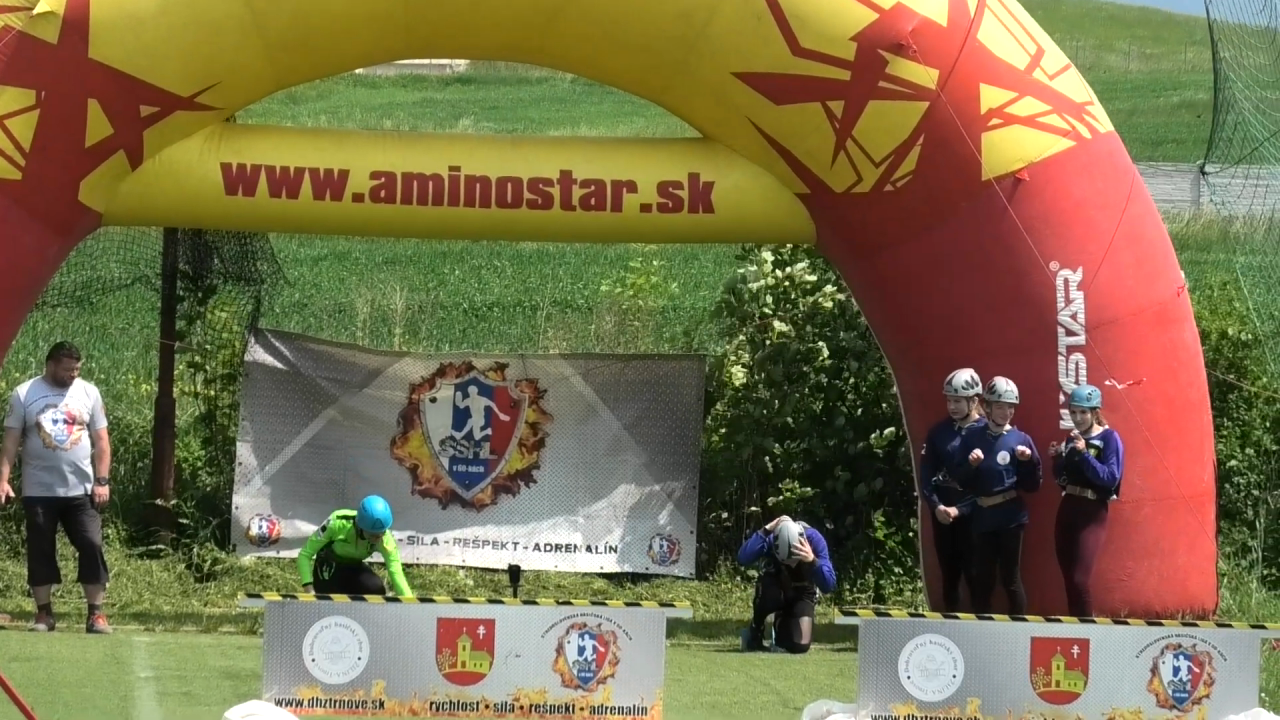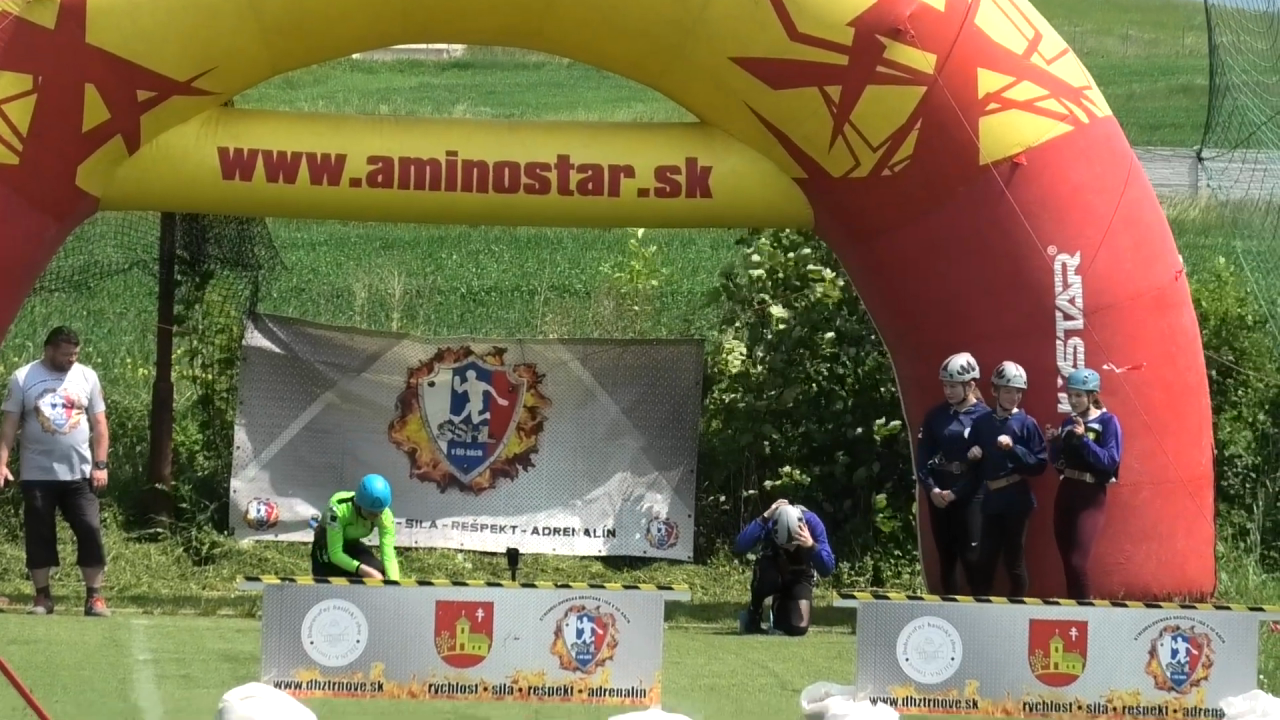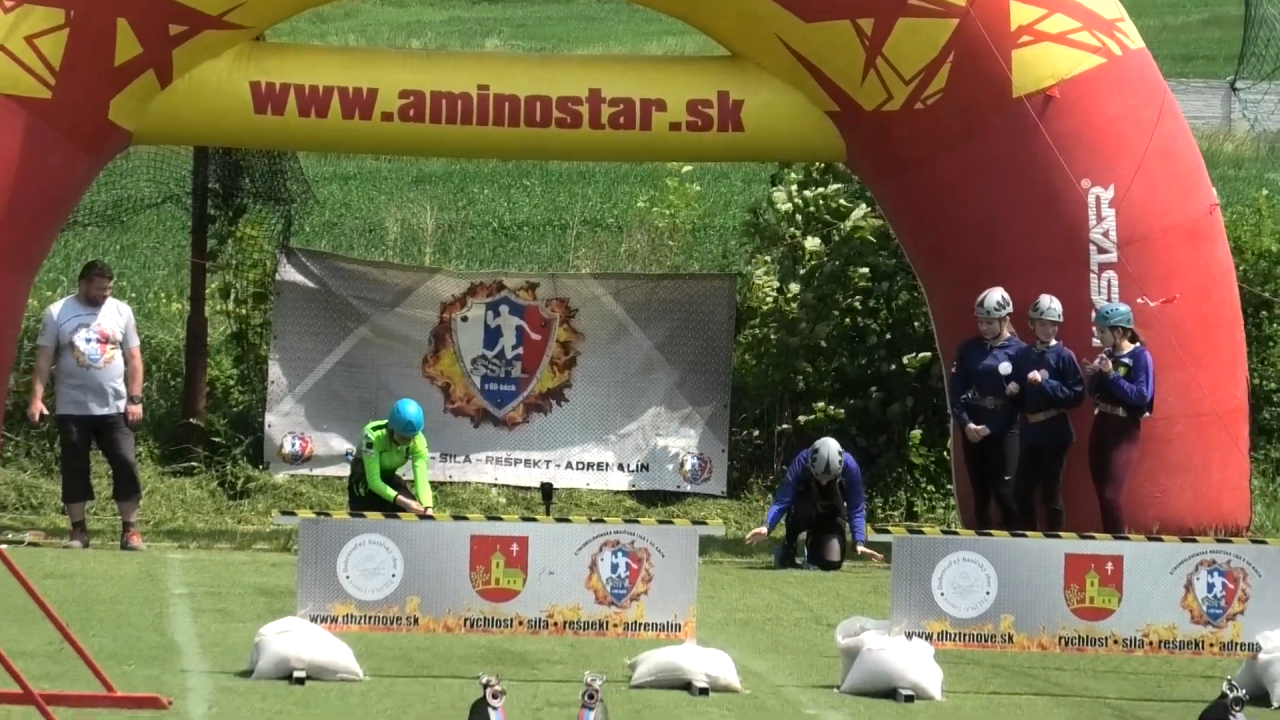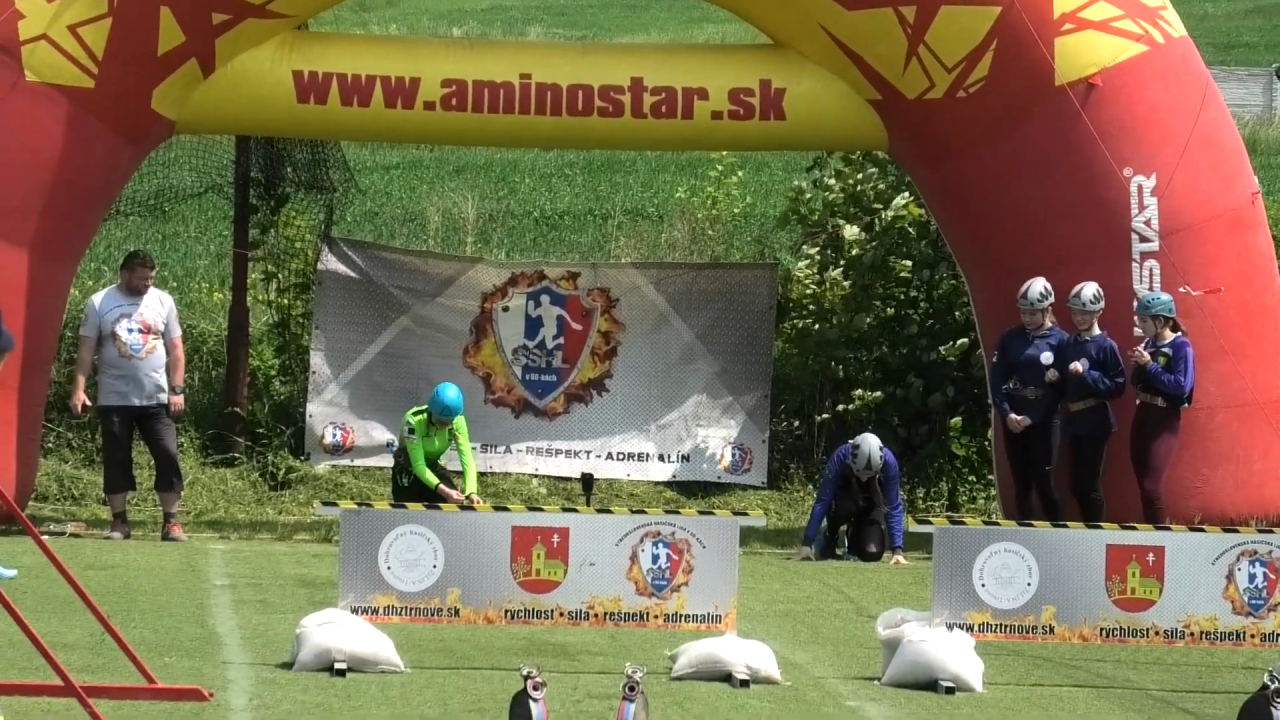
dt=0.3s
person 1, frame 1
left shoulder: (88, 392)
right shoulder: (24, 394)
left elbow: (101, 440)
left wrist: (102, 481)
left hip: (81, 490)
right hip: (38, 491)
left knee: (92, 548)
right knee: (40, 552)
left ankle: (96, 613)
right ankle: (44, 613)
person 1, frame 2
left shoulder: (87, 376)
left elbow: (99, 424)
left wrist: (100, 465)
left hip: (79, 473)
right hip: (36, 475)
left knee: (90, 532)
right knee: (38, 535)
left ankle: (94, 596)
right ankle: (42, 596)
person 1, frame 3
left shoulder: (121, 311)
right shoulder: (57, 313)
left elbow: (134, 358)
right elbow: (44, 359)
left wrist: (135, 399)
right wrist: (36, 398)
left hip: (114, 408)
right hip: (72, 409)
left knee: (126, 466)
right knee: (74, 469)
left ankle: (130, 530)
right ankle: (78, 530)
person 1, frame 4
left shoulder: (163, 301)
right shoulder: (99, 302)
left elbow: (175, 349)
right elbow: (86, 350)
left wrist: (176, 390)
right wrist: (78, 388)
left hip: (156, 399)
right hip: (114, 399)
left knee: (168, 457)
right knee: (116, 460)
left ankle: (171, 521)
right ankle: (119, 521)
person 2, frame 1
right shoulder: (939, 431)
right elbow: (925, 473)
left wrist: (959, 509)
right wrist: (935, 505)
left hip: (972, 512)
right hip: (941, 511)
left knee: (973, 574)
right knee: (949, 574)
person 2, frame 2
left shoulder: (985, 417)
right shoulder: (936, 415)
right elbow: (922, 456)
left wrist: (955, 493)
right wrist: (931, 489)
left hip: (969, 495)
right hip: (938, 494)
left knee: (970, 557)
right knee: (946, 557)
person 2, frame 3
left shoulder: (1019, 351)
right shoulder: (968, 349)
right elbow: (955, 390)
left wrist: (990, 428)
right wrist: (965, 423)
left hip: (1004, 429)
right hip: (972, 427)
left knee: (1003, 491)
right knee: (980, 491)
person 2, frame 4
left shoulder: (1060, 340)
right shoulder: (1010, 338)
left elbow: (1059, 389)
right elbow: (996, 380)
left wrist: (1031, 418)
right wrist: (1006, 413)
left hip: (1044, 418)
right hip: (1012, 416)
left knee: (1042, 481)
right knee: (1020, 481)
person 3, frame 1
left shoulder: (1021, 439)
right shoulder: (973, 437)
left elbow: (1032, 485)
right elbow: (962, 481)
left wrist: (1028, 461)
right wrist: (971, 465)
left hip: (1010, 516)
right hip: (982, 516)
left knee: (1010, 577)
right knee: (982, 578)
person 3, frame 2
left shoulder: (1027, 424)
right shoulder: (982, 422)
left elbow: (1040, 465)
right elbow: (976, 467)
left wrist: (1013, 449)
right wrist: (973, 457)
left hip: (1017, 499)
right hip: (991, 499)
left knee: (1014, 560)
right knee: (985, 559)
person 3, frame 3
left shoulder: (1064, 356)
right shoulder: (1022, 355)
left elbow: (1076, 397)
left wrist: (1044, 384)
right wrist: (1013, 393)
left hip: (1055, 433)
right hip: (1029, 432)
left knee: (1051, 494)
right knee: (1021, 491)
person 3, frame 4
left shoulder: (1106, 346)
right shoulder: (1068, 344)
left elbow: (1117, 387)
left wrist: (1085, 374)
left hip: (1096, 422)
right hip: (1073, 420)
left knee: (1090, 484)
right knee: (1076, 483)
person 4, frame 1
left shoulder: (1110, 438)
right shoulder: (1072, 438)
left elbow: (1111, 478)
left wrist: (1084, 453)
right wrist: (1057, 458)
left hip: (1092, 512)
right hip: (1067, 508)
left knee: (1079, 579)
right knee: (1068, 579)
person 4, frame 2
left shoulder: (1108, 422)
right shoulder: (1068, 422)
left elbow: (1111, 461)
right elbow: (1057, 461)
left wrist: (1083, 438)
right wrist: (1054, 442)
left hip: (1091, 496)
right hip: (1065, 492)
left knee: (1077, 562)
right knee: (1067, 561)
person 4, frame 3
left shoulder: (1140, 356)
right shoulder: (1106, 355)
left elbow: (1141, 396)
left wrist: (1111, 374)
right wrist: (1095, 376)
left hip: (1124, 429)
right hip: (1101, 425)
left knee: (1111, 495)
right knee: (1102, 494)
person 4, frame 4
left shoulder: (1181, 345)
right shoulder: (1149, 344)
left elbow: (1180, 385)
left wrist: (1150, 365)
right wrist: (1138, 366)
left hip: (1165, 419)
right hip: (1142, 415)
left knee: (1151, 486)
right knee: (1142, 484)
